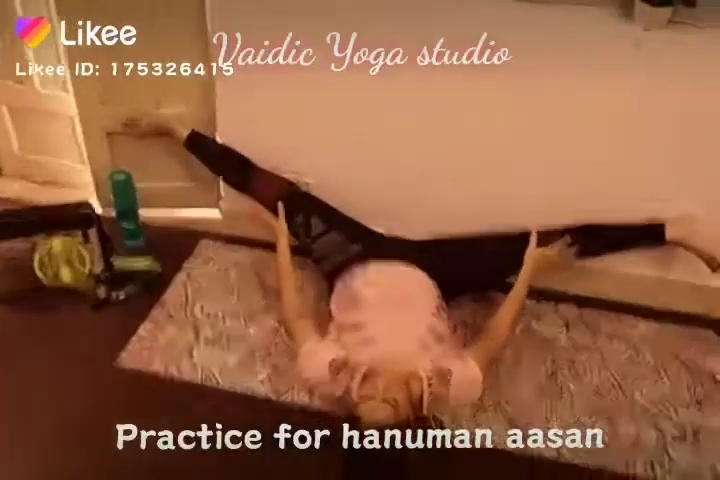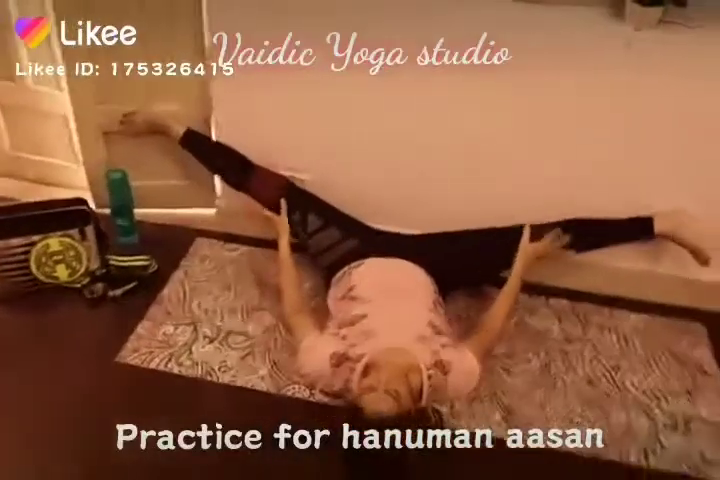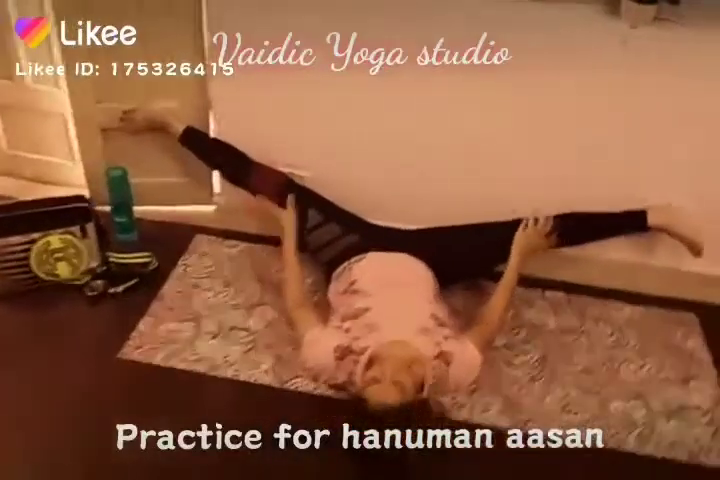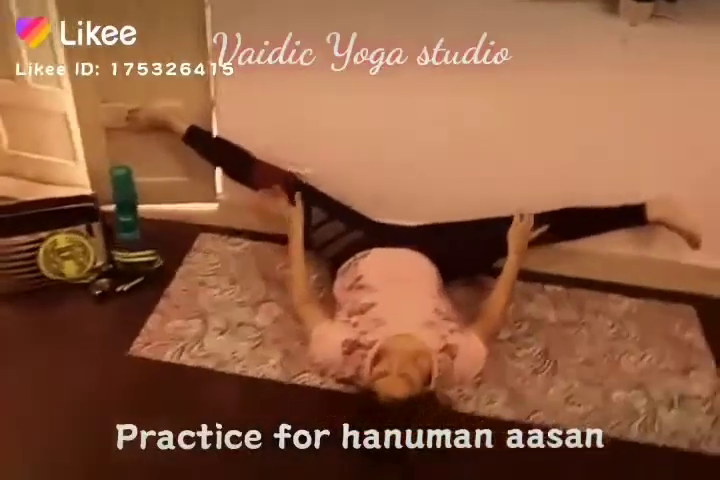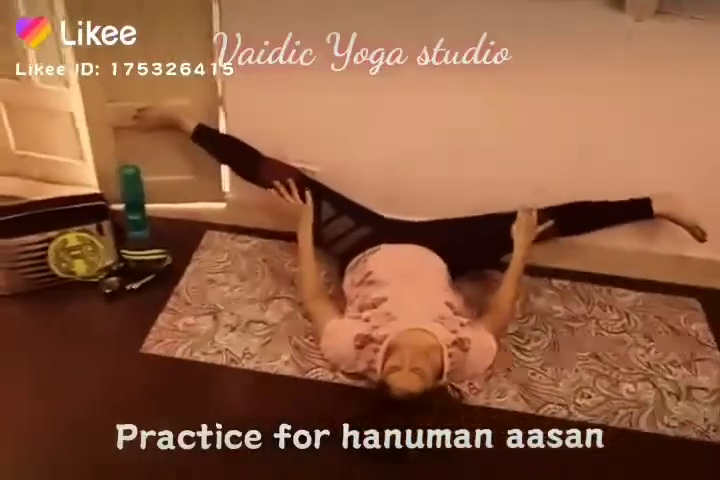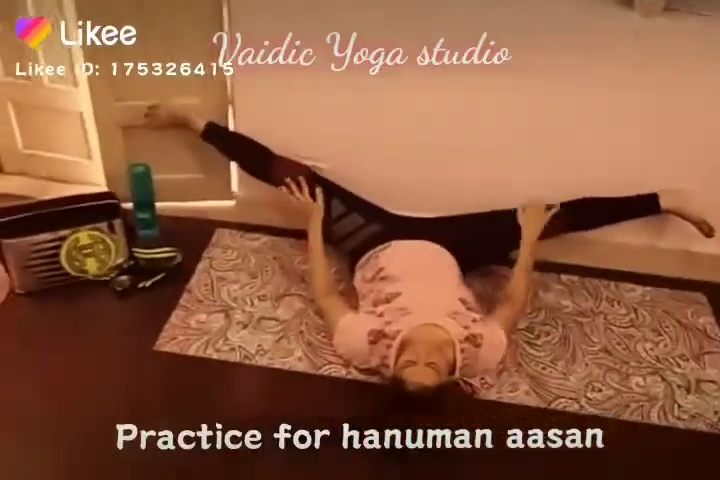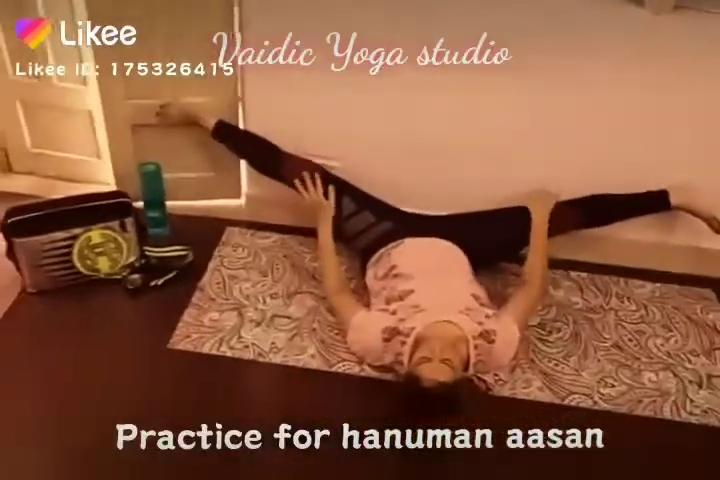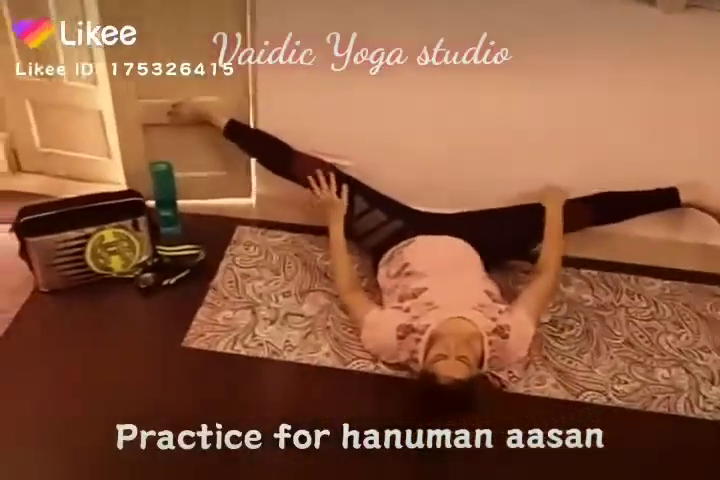
dt=0.1s
person 1, frame 1
left shoulder: (325, 372)
right shoulder: (451, 385)
left elbow: (296, 316)
right elbow: (493, 339)
left wrist: (282, 245)
right wrist: (531, 273)
left hip: (361, 265)
right hip: (425, 275)
left knee: (274, 193)
right knee: (545, 243)
person 1, frame 2
left shoulder: (326, 366)
right shoulder: (451, 378)
left elbow: (295, 312)
right elbow: (488, 333)
left wrist: (283, 241)
right wrist: (523, 267)
left hip: (358, 262)
right hip: (420, 269)
left knee: (273, 190)
right knee: (534, 238)
person 1, frame 3
left shoulder: (329, 360)
right shoulder: (451, 370)
left elbow: (297, 306)
right elbow: (487, 325)
left wrist: (288, 237)
right wrist: (520, 258)
left hip: (357, 256)
right hip: (418, 262)
left knee: (272, 185)
right knee: (532, 232)
person 1, frame 4
left shoulder: (337, 354)
right shoulder: (458, 362)
left elbow: (303, 301)
right elbow: (490, 319)
left wrist: (295, 232)
right wrist: (516, 253)
left hip: (362, 253)
right hip: (423, 258)
left knee: (277, 184)
right knee: (531, 227)
person 1, frame 5
left shoulder: (348, 349)
right shoulder: (468, 357)
left elbow: (312, 297)
right elbow: (499, 313)
left wrist: (304, 228)
right wrist: (522, 246)
left hip: (371, 249)
right hip: (431, 254)
left knee: (285, 180)
right knee: (537, 223)
person 1, frame 6
left shoulder: (362, 344)
right shoulder: (482, 352)
left elbow: (325, 295)
right elbow: (516, 299)
left wrist: (314, 226)
right wrist: (531, 234)
left hip: (381, 246)
right hip: (440, 248)
left knee: (293, 176)
right knee: (545, 220)
person 1, frame 7
left shoulder: (375, 341)
right shoulder: (495, 347)
left elbow: (336, 293)
right elbow: (532, 289)
left wrist: (324, 223)
right wrist: (540, 224)
left hip: (393, 243)
right hip: (451, 245)
left knee: (305, 175)
right knee: (558, 215)
person 1, frame 8
left shoulder: (393, 341)
right shoulder: (510, 343)
left elbow: (348, 290)
right elbow: (547, 277)
left wrist: (334, 220)
right wrist: (555, 216)
left hip: (405, 244)
right hip: (464, 245)
left knee: (316, 174)
